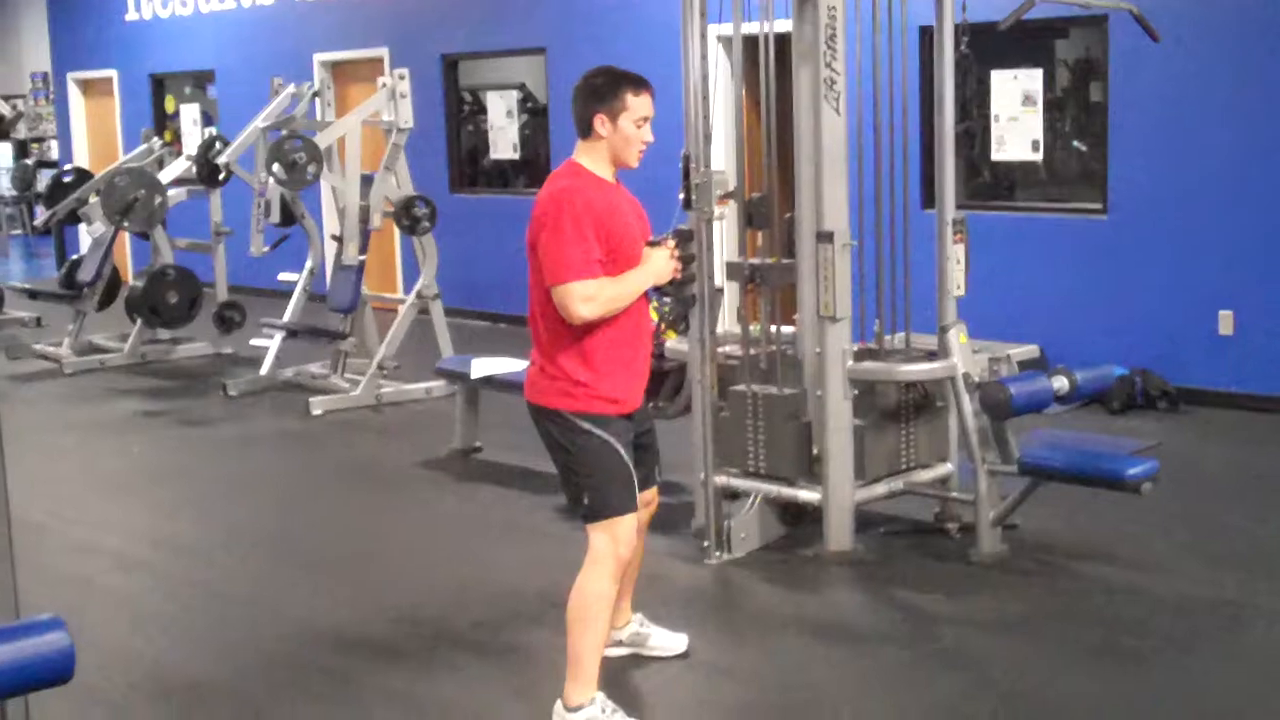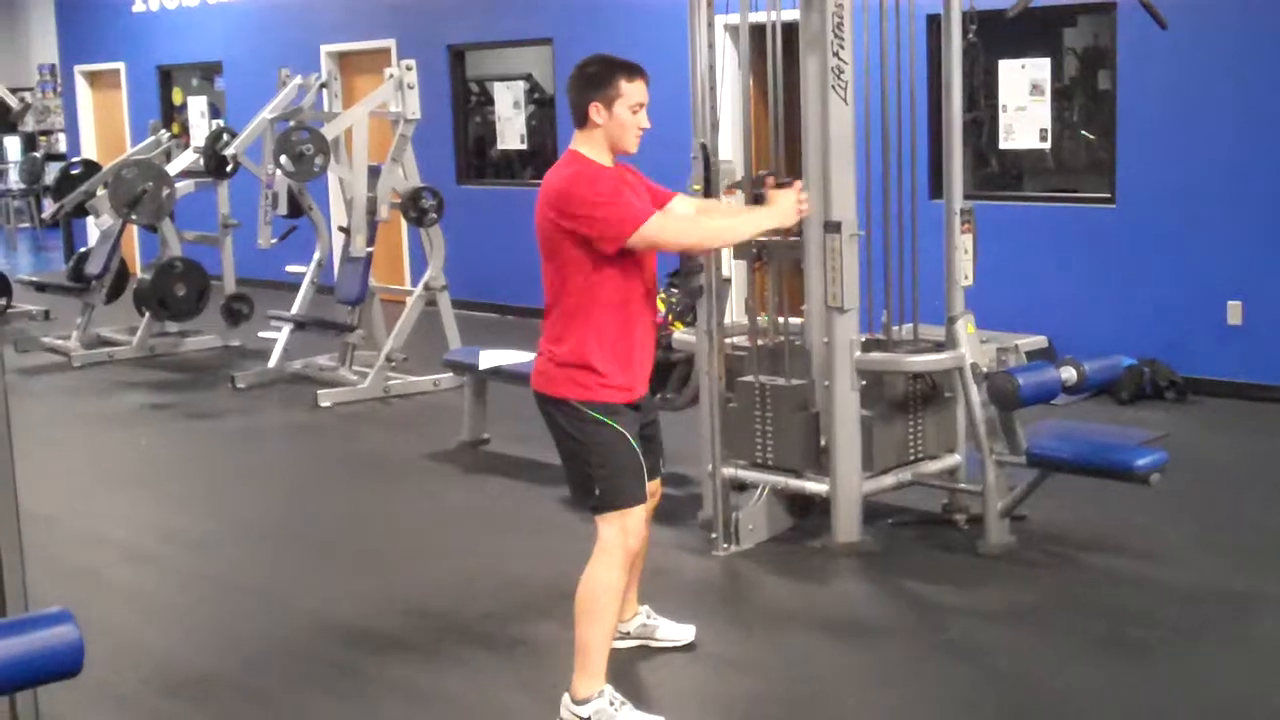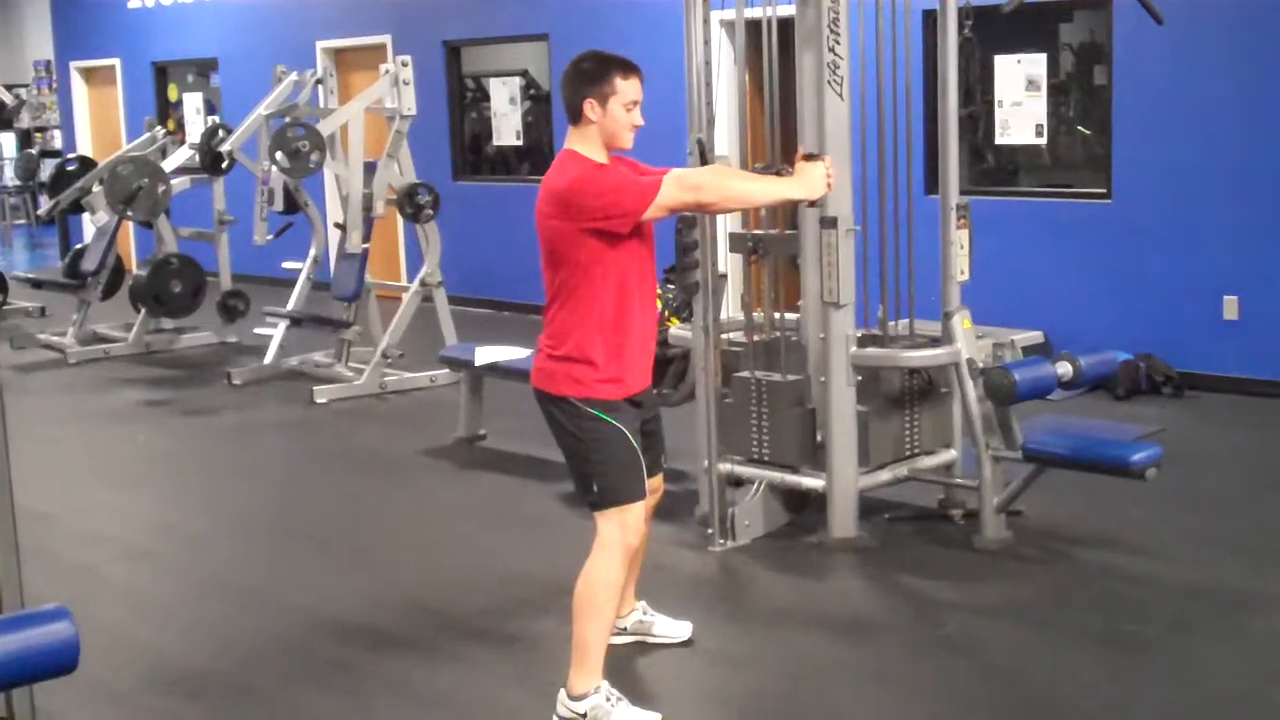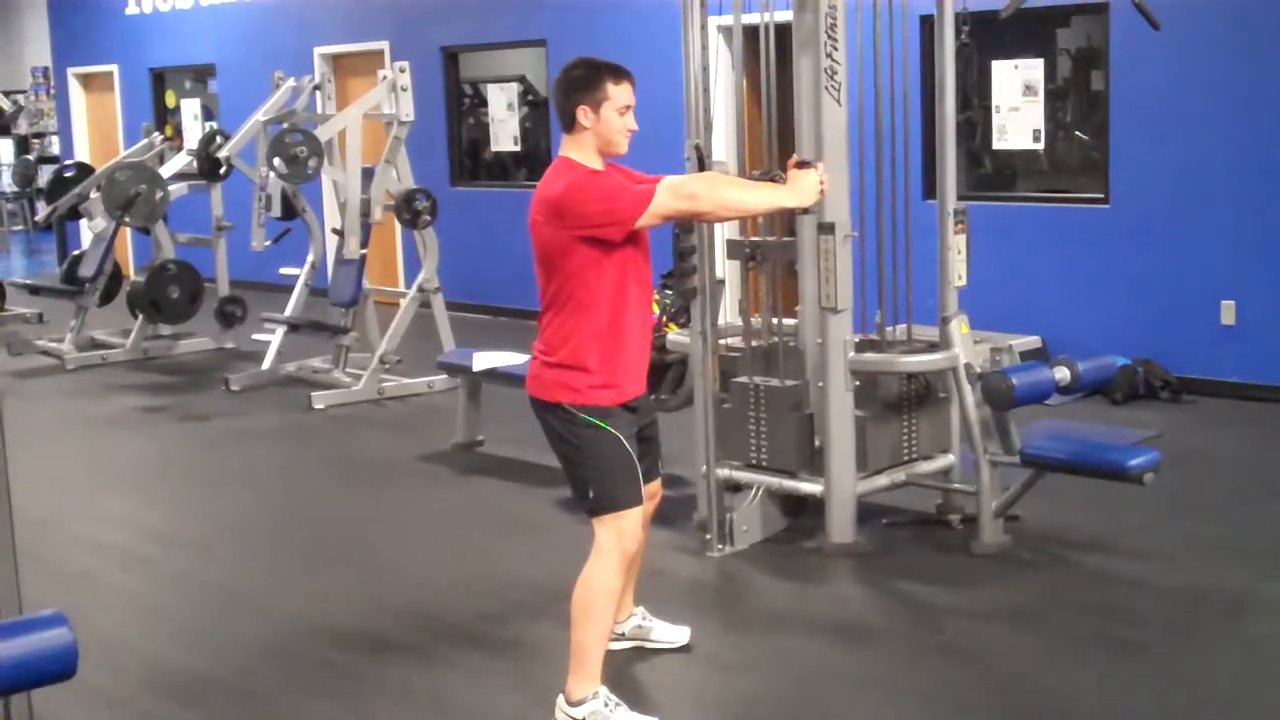
dt=0.5s
person 1, frame 1
left shoulder: (611, 191)
right shoulder: (568, 199)
right elbow: (580, 303)
left wrist: (657, 263)
right wrist: (650, 272)
left hip: (619, 391)
right hip: (581, 400)
left knee: (641, 506)
right knee: (613, 540)
left ankle: (620, 625)
person 1, frame 2
left shoulder: (619, 177)
right shoulder: (577, 186)
left elbow: (691, 211)
right elbow: (679, 233)
left wrist: (767, 208)
right wrist: (771, 217)
left hip: (621, 378)
right hip: (586, 386)
left knee: (645, 495)
right knee: (621, 529)
left ankle: (625, 617)
person 1, frame 3
left shoulder: (612, 171)
right shoulder: (579, 183)
left elbow: (696, 182)
right elbow: (697, 194)
left wrist: (788, 180)
right wrist: (795, 188)
left hip: (622, 375)
right hip: (584, 384)
left knee: (646, 490)
right knee: (621, 526)
left ankle: (623, 613)
person 1, frame 4
left shoulder: (609, 179)
right shoulder: (573, 190)
left elbow: (692, 187)
right elbow: (690, 202)
left wrist: (782, 186)
right wrist: (790, 196)
left hip: (619, 382)
right hip: (580, 392)
left knee: (645, 496)
right knee: (619, 532)
left ankle: (622, 620)
